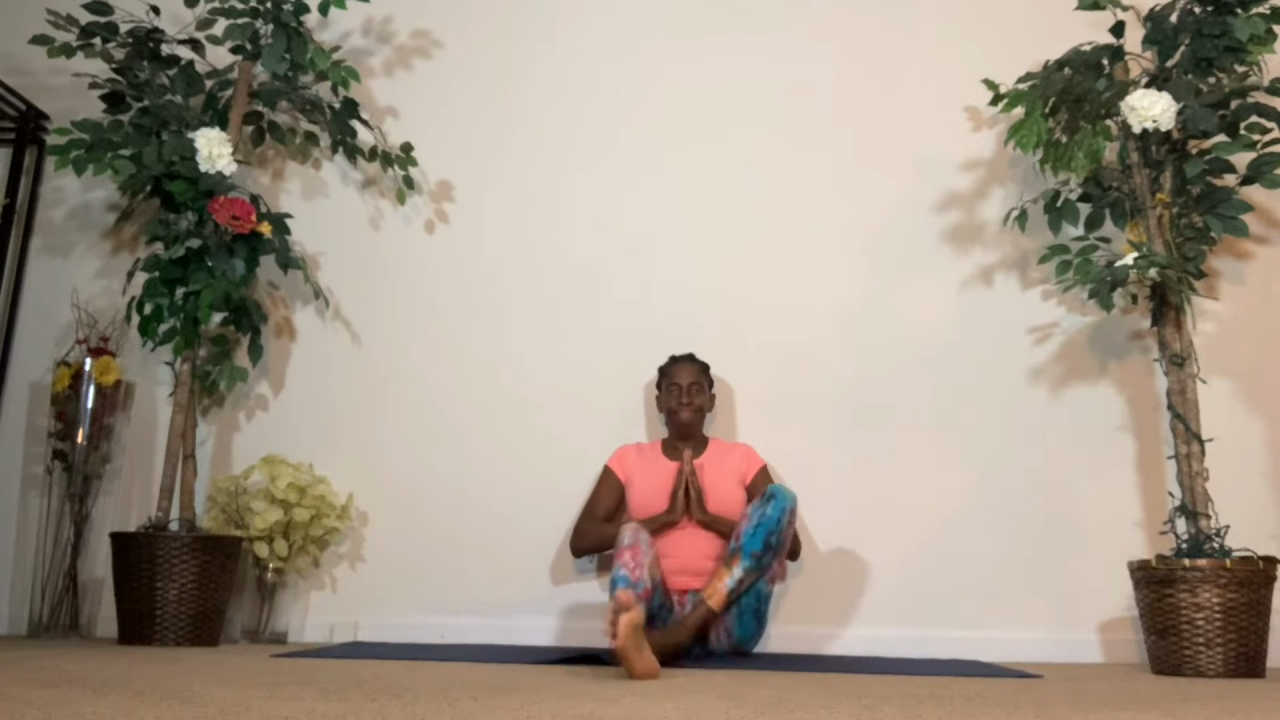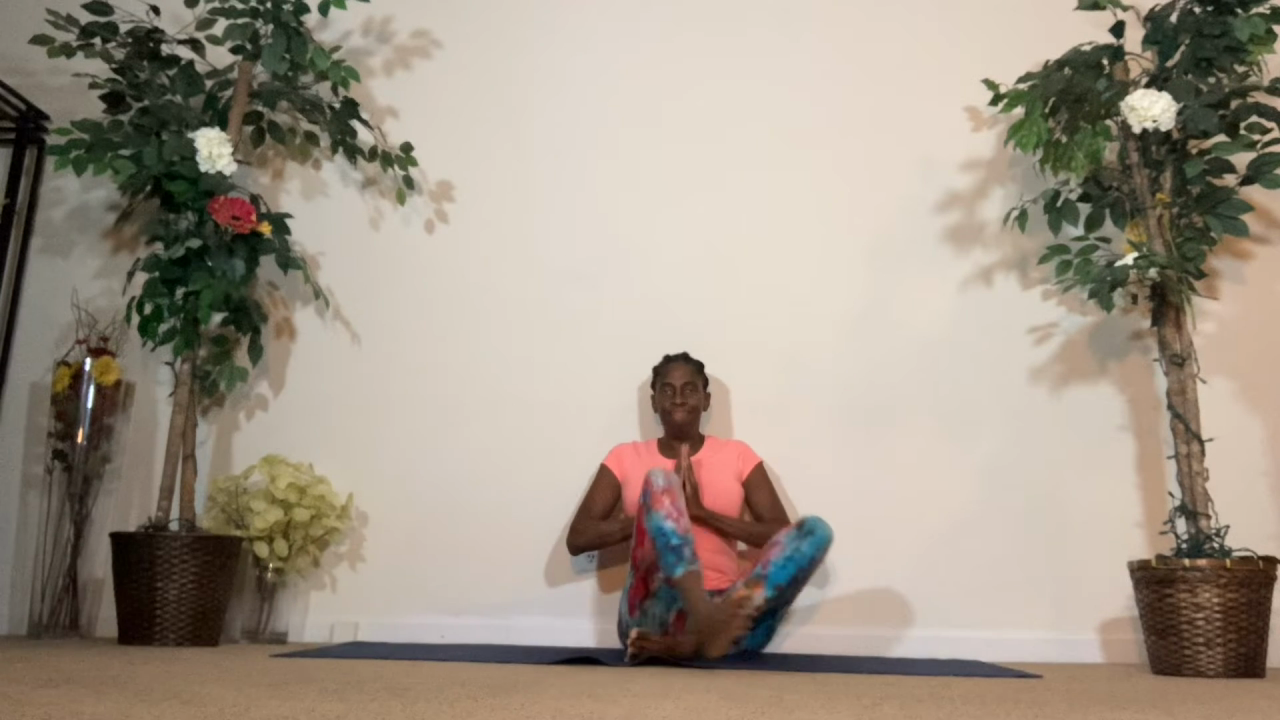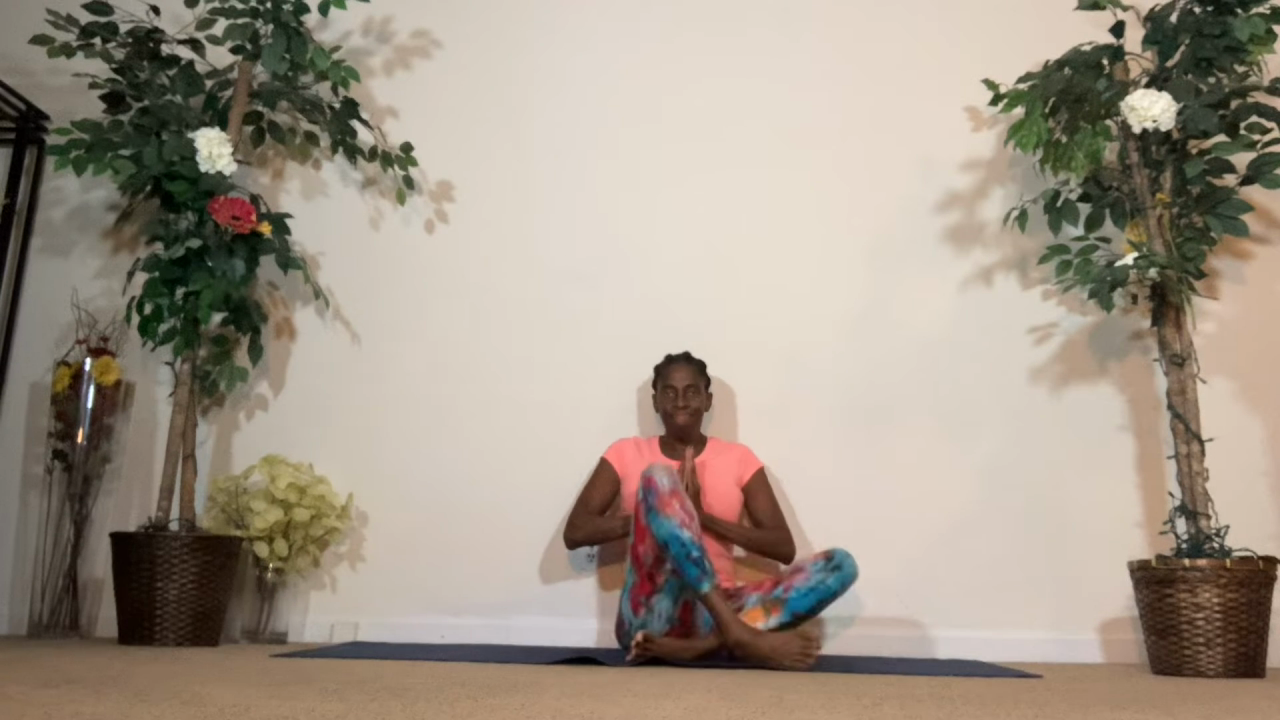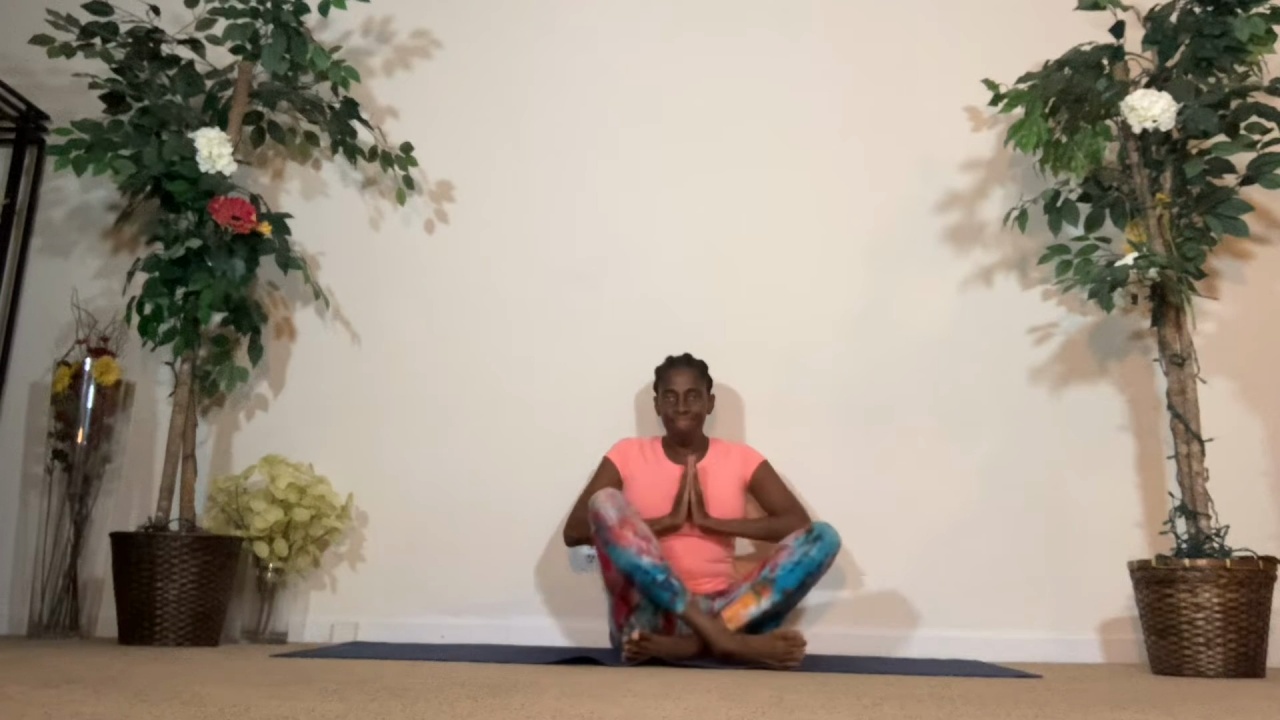
dt=0.2s
person 1, frame 1
left shoulder: (742, 458)
right shoulder: (629, 459)
left elbow: (790, 546)
right elbow: (580, 541)
left wrist: (706, 517)
right wrist: (667, 516)
left hip: (725, 622)
right hip: (658, 609)
left knee: (780, 497)
right knee: (632, 534)
left ankle: (675, 637)
right ankle: (636, 638)
person 1, frame 2
left shoulder: (738, 456)
right shoulder: (625, 458)
left elbow: (782, 537)
right elbow: (577, 538)
left wrist: (701, 513)
right wrist: (655, 510)
left hip: (724, 607)
right hip: (651, 615)
left knee: (815, 531)
right knee: (658, 481)
left ankle: (687, 641)
person 1, frame 3
left shoulder: (738, 458)
right shoulder: (625, 453)
left elbow: (783, 547)
right elbow: (575, 532)
left wrist: (702, 516)
right wrist: (663, 512)
left hip: (719, 611)
right hip: (654, 615)
left knee: (841, 565)
right knee: (658, 477)
left ankle: (696, 645)
right ankle: (742, 635)
person 1, frame 4
left shoulder: (741, 459)
right shoulder: (628, 454)
left elbow: (797, 524)
right elbow: (574, 530)
left wrist: (710, 522)
right wrist: (669, 521)
left hip: (722, 612)
right hip: (649, 617)
left knee: (824, 535)
right knee: (605, 501)
left ankle: (689, 643)
right ankle: (718, 639)
